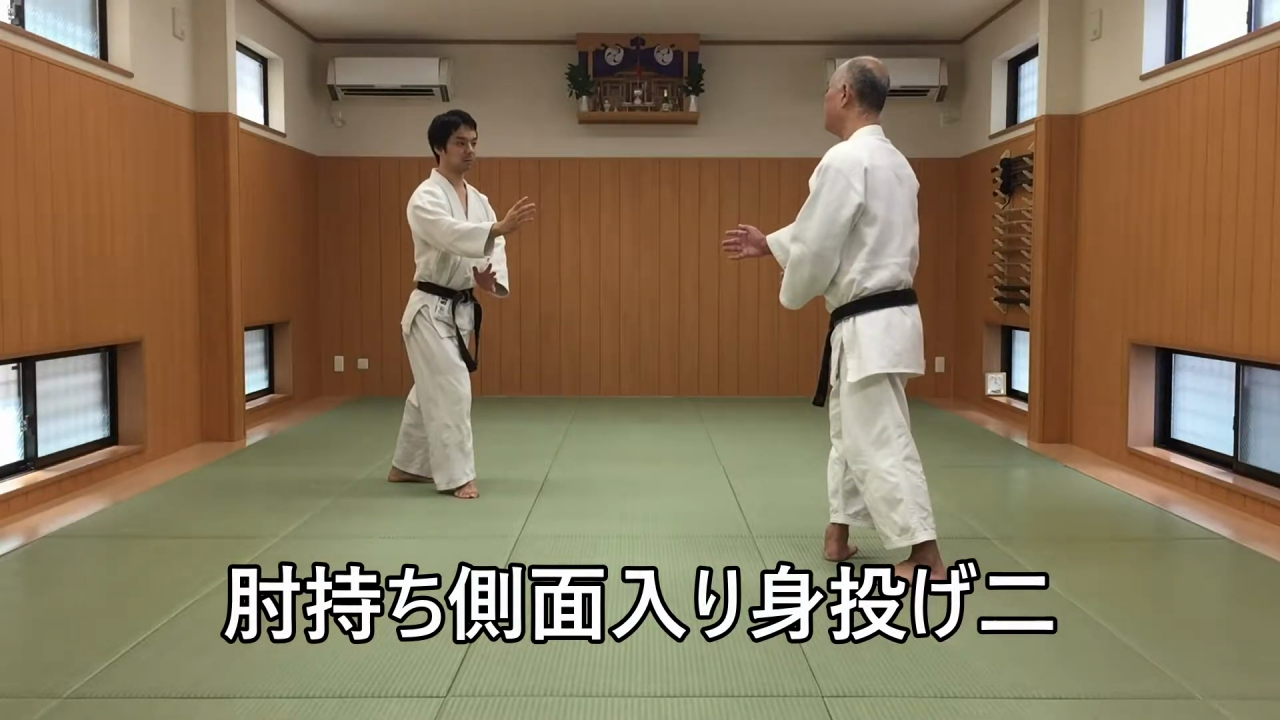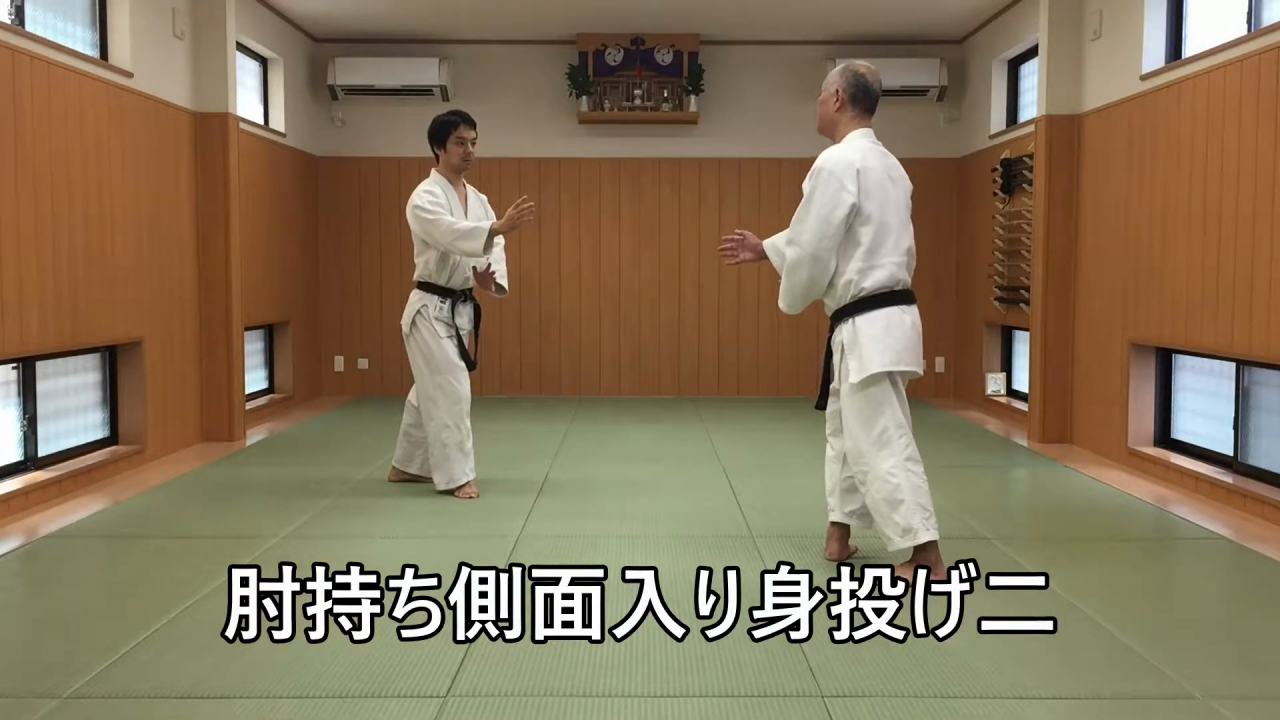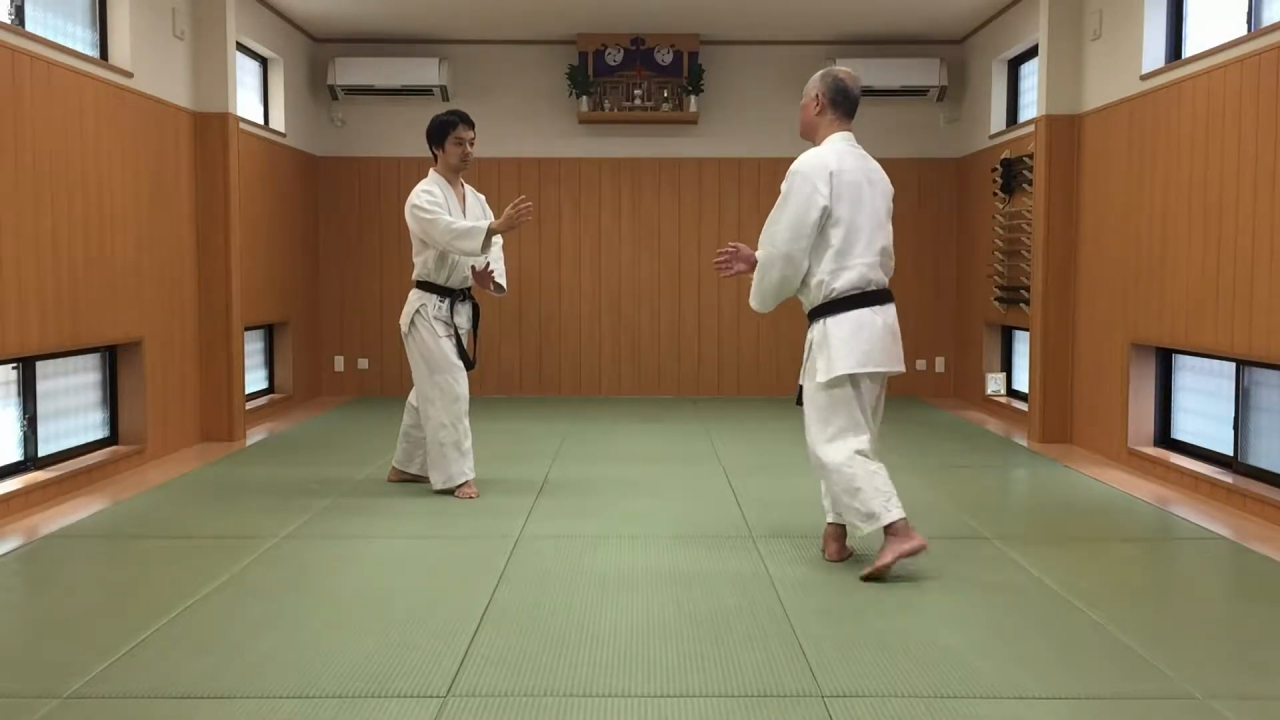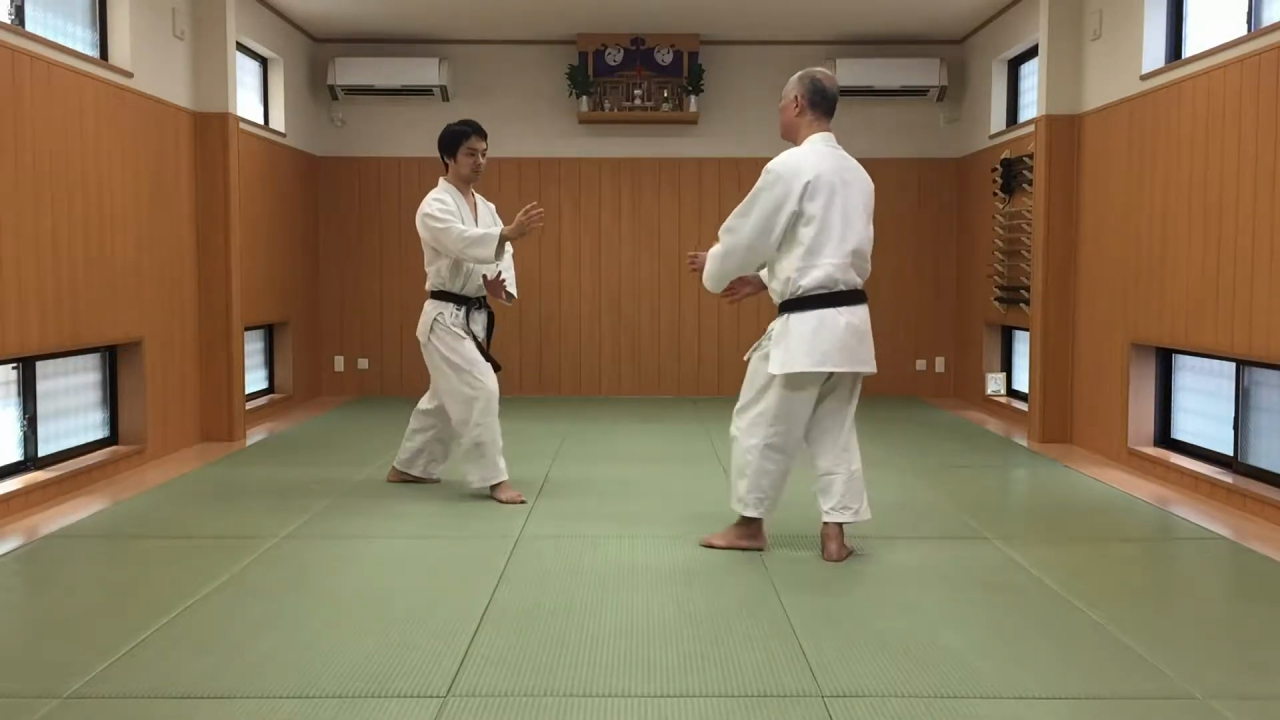
dt=0.3s
person 1, frame 1
left shoulder: (845, 160)
right shoulder: (893, 161)
left elbow: (818, 245)
left wrist: (792, 294)
right wrist: (770, 244)
left hip: (868, 324)
right hip: (887, 316)
left knee: (880, 444)
right knee: (850, 433)
left ankle: (925, 556)
right ankle: (838, 534)
person 1, frame 2
left shoulder: (837, 163)
right shoulder: (886, 164)
left elbow: (813, 248)
left wrist: (791, 300)
right wrist: (765, 249)
left hip: (867, 324)
right hip: (886, 315)
left knee: (882, 445)
right knee: (846, 434)
left ankle: (927, 556)
right ankle: (839, 533)
person 1, frame 3
left shoulder: (814, 165)
right shoulder: (871, 169)
left elbow: (785, 248)
left wrist: (762, 295)
right wrist: (761, 259)
left hip: (841, 324)
right hip: (875, 315)
left knee: (836, 441)
right knee: (849, 435)
left ankle: (898, 530)
right ankle: (838, 533)
person 1, frame 4
left shoulder: (790, 167)
right shoulder: (856, 173)
left elbow: (745, 238)
left wrist: (713, 268)
right wrist: (766, 279)
left hip: (806, 322)
right hip: (850, 316)
left knee: (758, 427)
right knee: (833, 435)
left ankle: (749, 526)
right ankle: (835, 532)
person 2, frame 1
left shoulder: (477, 200)
right shoulder: (426, 198)
left elbow: (492, 245)
right elbow: (451, 234)
left wrist: (492, 278)
right wrist: (500, 227)
left hip: (460, 309)
right hip: (431, 309)
left knee: (430, 390)
right knee: (451, 391)
left ankle: (407, 465)
right ankle: (457, 475)
person 2, frame 2
left shoulder: (477, 199)
right shoulder: (425, 198)
left elbow: (491, 245)
right elbow: (451, 233)
left wrist: (492, 277)
right wrist: (500, 226)
left hip: (460, 308)
right hip: (431, 308)
left knee: (429, 390)
right knee: (451, 391)
left ankle: (407, 465)
right ankle: (457, 475)
person 2, frame 3
left shoulder: (475, 199)
right shoulder: (424, 197)
left elbow: (490, 244)
right elbow: (449, 233)
left wrist: (491, 276)
right wrist: (497, 226)
left hip: (458, 307)
right hip: (429, 308)
left knee: (431, 391)
right knee: (448, 390)
left ankle: (407, 465)
right ankle: (455, 475)
person 2, frame 4
left shoulder: (486, 207)
right shoulder: (435, 206)
left elbow: (501, 253)
right elbow: (462, 241)
left wrist: (502, 286)
right wrist: (509, 232)
left hip: (474, 315)
right hip: (446, 316)
left knee: (444, 399)
right knee: (481, 389)
left ankle: (408, 466)
right ankle: (493, 478)
